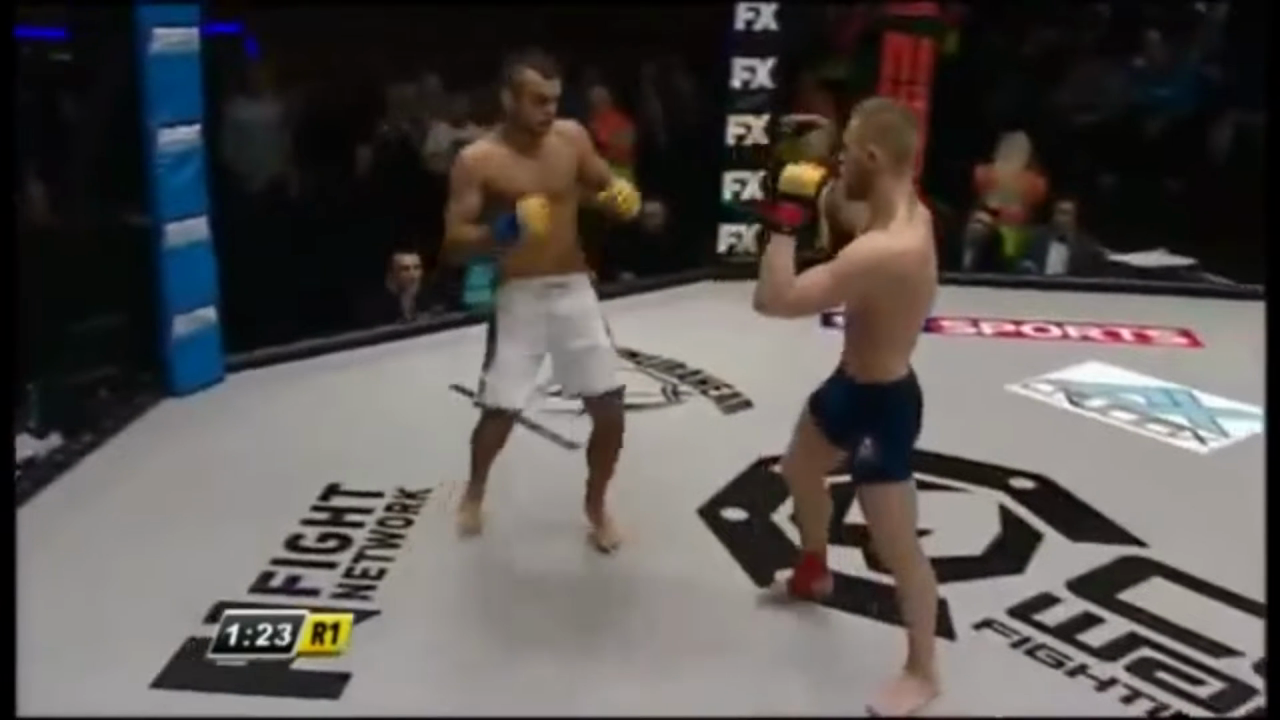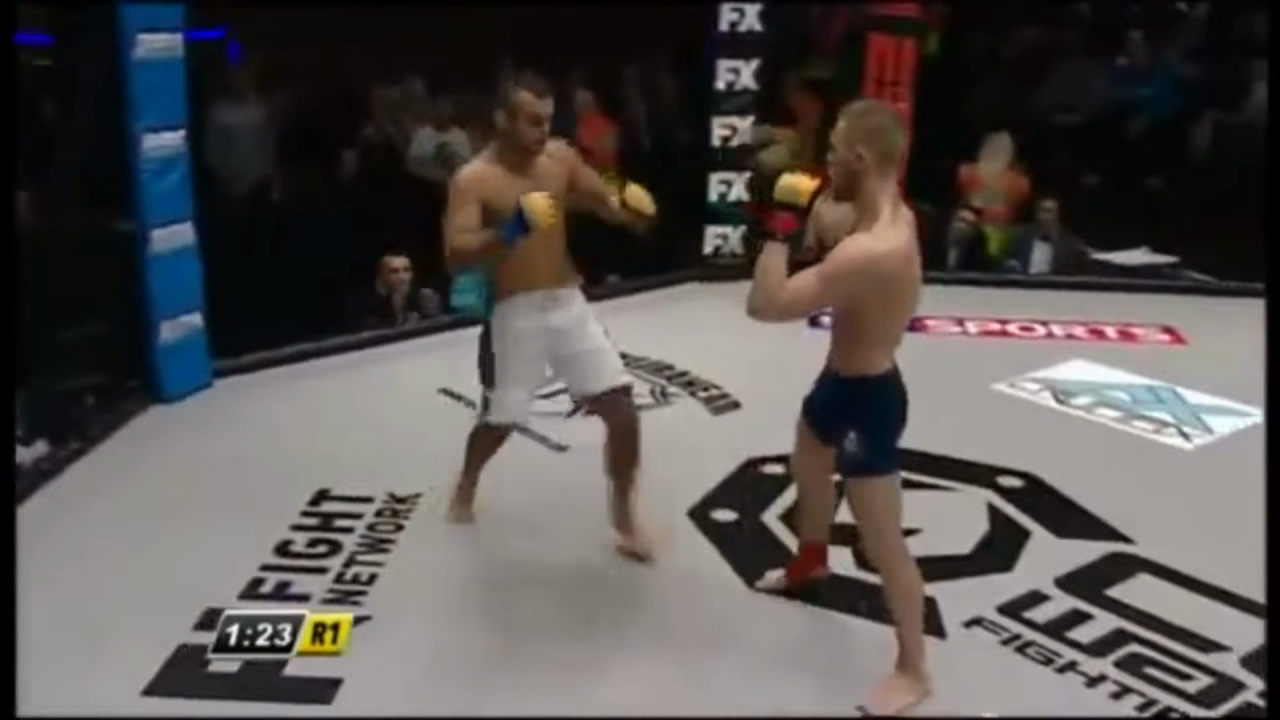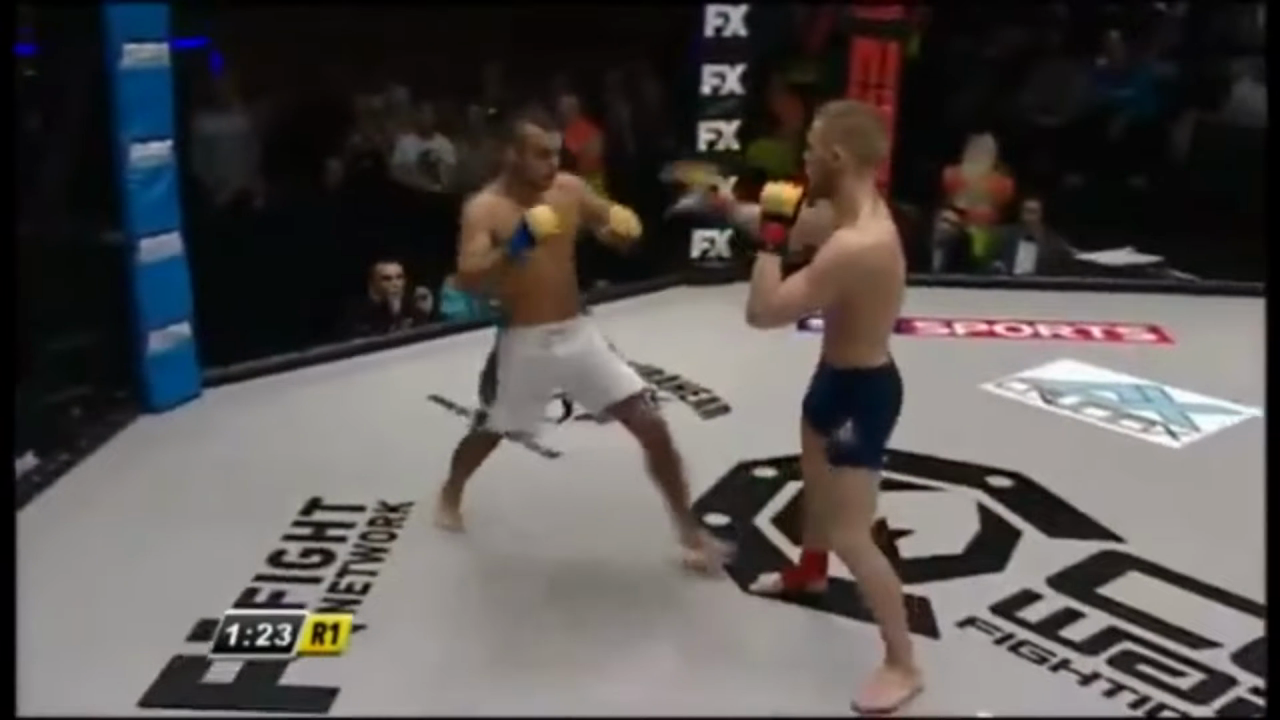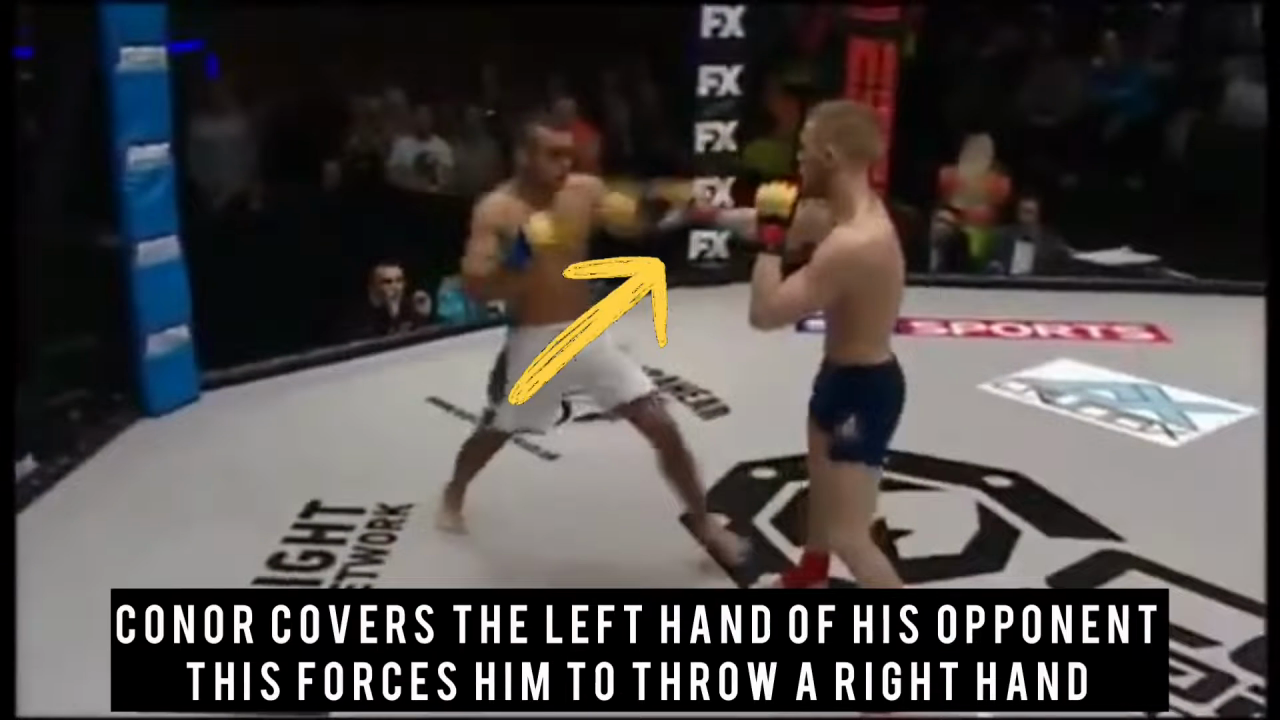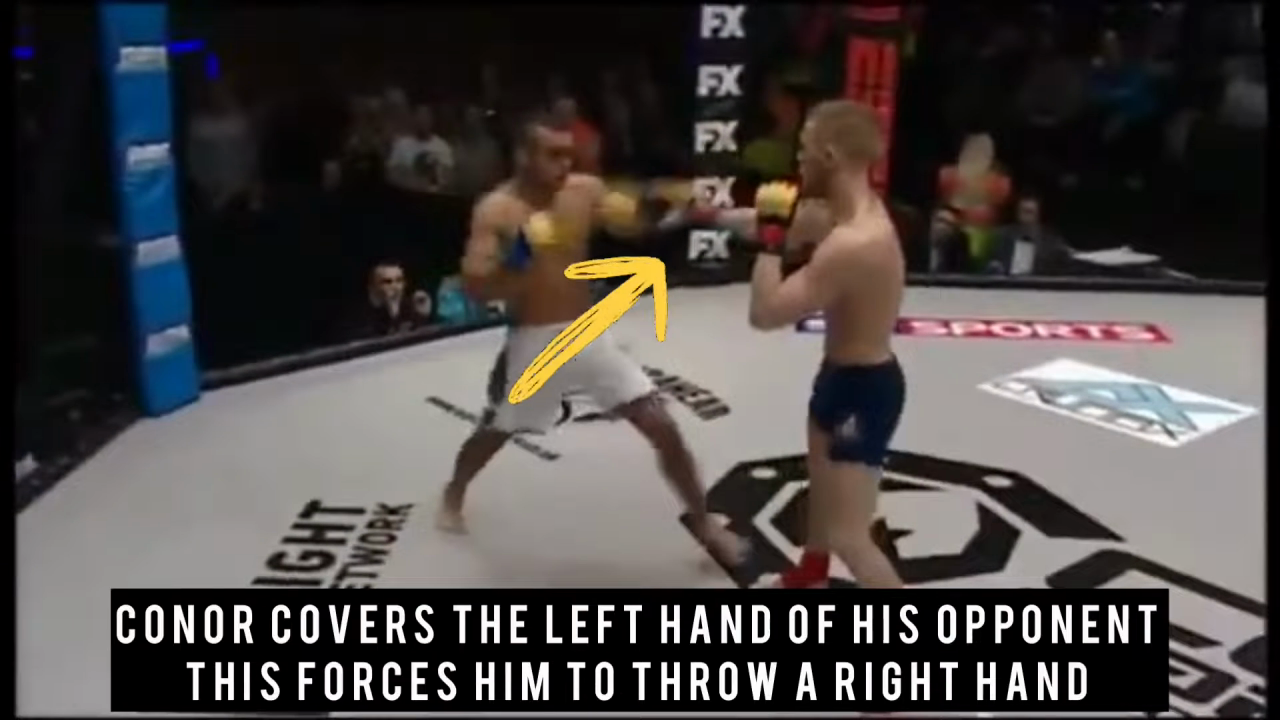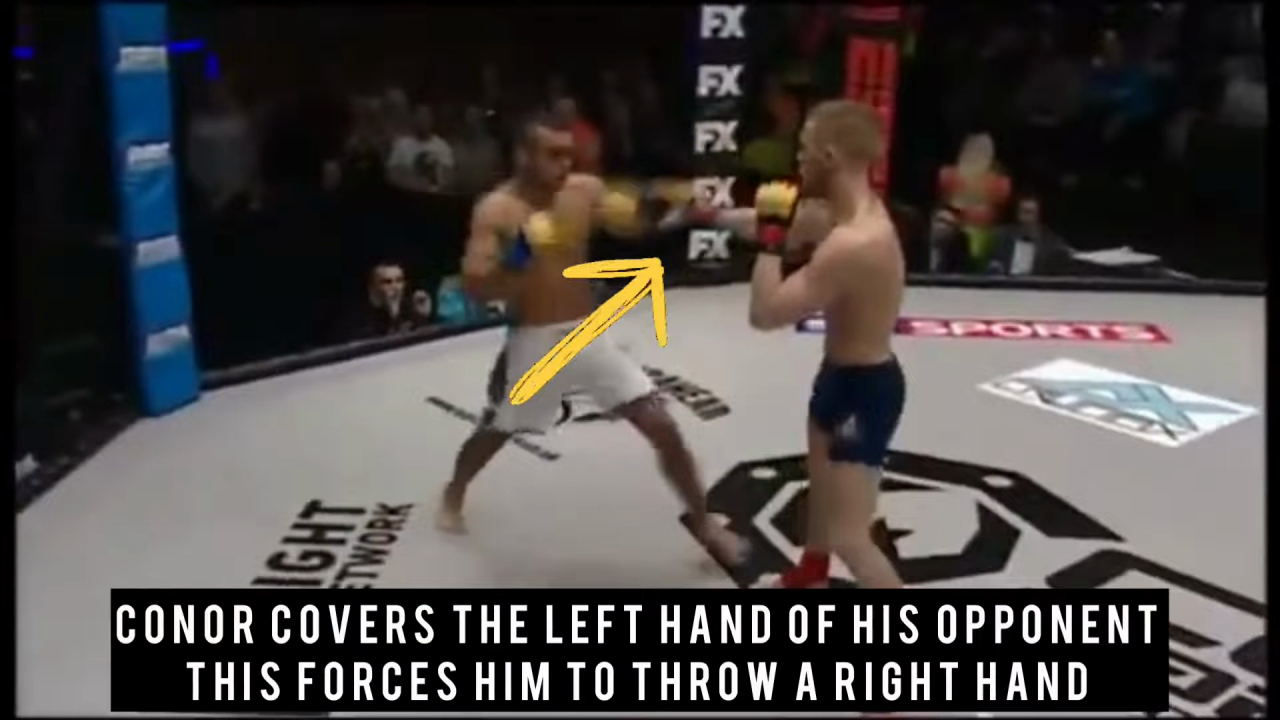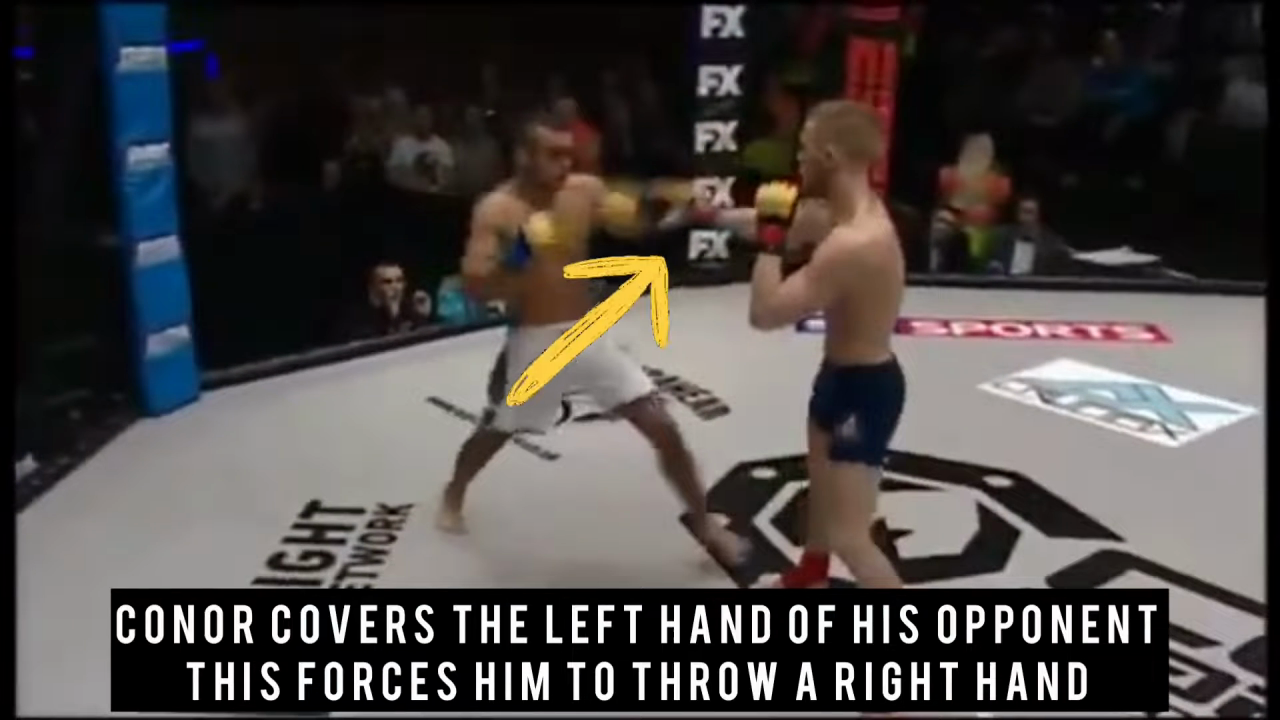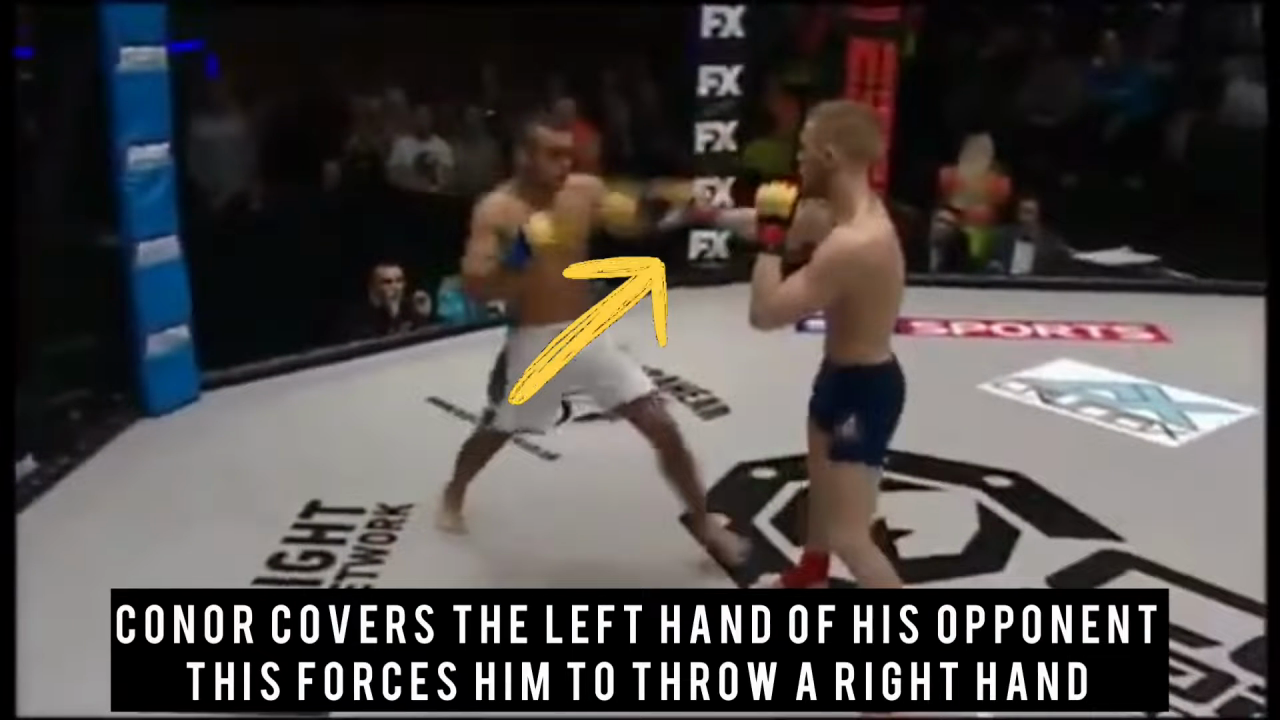
dt=0.5s
person 1, frame 1
left shoulder: (886, 252)
right shoulder: (906, 211)
left elbow: (773, 299)
right elbow: (845, 211)
left wrist: (787, 214)
right wrist: (821, 182)
left hip: (882, 405)
right hip: (851, 383)
left knee: (897, 548)
right knee: (799, 470)
right ankle: (813, 572)
person 1, frame 2
left shoulder: (871, 254)
right shoulder: (891, 214)
left elbow: (765, 305)
left wrist: (782, 223)
right wrist: (799, 214)
left hip: (867, 400)
right hip: (841, 382)
left knee: (883, 543)
right knee: (808, 470)
left ankle: (912, 670)
right ankle: (810, 561)
person 1, frame 3
left shoulder: (858, 246)
right shoulder: (853, 209)
left elbow: (763, 312)
right elbow: (789, 229)
left wrist: (773, 234)
right wrist: (730, 205)
left hip: (861, 392)
right hip: (838, 376)
left knee: (851, 537)
right knee: (816, 479)
left ankle: (902, 665)
right ankle: (809, 571)
person 1, frame 4
left shoulder: (853, 244)
right shoulder: (848, 207)
left elbow: (764, 313)
right elbow: (778, 221)
left wrist: (771, 235)
right wrist: (714, 213)
left hip: (863, 391)
right hip: (842, 375)
left knee: (847, 536)
right knee: (821, 482)
right ankle: (810, 575)
person 1, frame 5
left shoulder: (853, 244)
right shoulder: (849, 208)
left elbow: (765, 313)
right elbow: (777, 223)
left wrist: (770, 234)
right wrist: (712, 213)
left hip: (864, 391)
right hip: (841, 374)
left knee: (847, 537)
right knee: (822, 484)
right ankle: (809, 576)
person 1, frame 6
left shoulder: (853, 244)
right shoulder: (846, 208)
left elbow: (765, 313)
right elbow: (783, 223)
left wrist: (770, 233)
right wrist: (712, 213)
left hip: (864, 390)
right hip: (842, 375)
left knee: (847, 537)
right knee: (821, 484)
right ankle: (809, 576)
person 1, frame 7
left shoulder: (853, 244)
right shoulder: (851, 207)
left elbow: (765, 313)
right elbow: (779, 224)
left wrist: (770, 233)
right wrist: (713, 214)
left hip: (864, 391)
right hip: (842, 374)
left knee: (847, 538)
right knee: (822, 485)
right ankle: (809, 577)
person 1, frame 8
left shoulder: (853, 245)
right shoulder: (846, 208)
left elbow: (765, 313)
right elbow: (778, 222)
left wrist: (772, 233)
right wrist: (712, 214)
left hip: (864, 390)
right hip: (842, 375)
left knee: (849, 538)
right knee: (821, 482)
right ankle: (809, 577)
person 2, frame 1
left shoulder: (572, 137)
right shoulder: (477, 160)
left elbow: (607, 183)
right elbow: (456, 238)
left wrist: (622, 196)
right wrist: (506, 228)
left hip: (575, 292)
right hip: (519, 299)
left knee: (610, 414)
right knee: (498, 416)
left ankle: (596, 508)
right ankle: (475, 493)
person 2, frame 2
left shoulder: (560, 157)
right shoulder: (474, 179)
left elbow: (606, 200)
right elbow: (458, 257)
left wrist: (631, 206)
right wrist: (511, 228)
left hip: (569, 305)
right hip: (516, 314)
left knee: (623, 415)
right knee: (498, 422)
left ankle: (624, 518)
right ankle: (465, 486)
person 2, frame 3
left shoulder: (570, 189)
right shoulder: (483, 209)
left elbow: (617, 224)
right elbow: (470, 281)
left wrist: (623, 227)
right wrist: (517, 245)
left hip: (578, 334)
right hip: (524, 343)
left knee: (652, 426)
right knee: (489, 432)
left ankle: (691, 531)
right ankle: (450, 494)
person 2, frame 4
left shoulder: (585, 190)
right shoulder: (494, 210)
left elbow: (637, 223)
right elbow: (475, 285)
left wrist: (647, 212)
right wrist: (517, 257)
left hip: (589, 334)
right hip: (534, 342)
left knee: (662, 427)
right knee: (495, 431)
left ankle: (704, 523)
right ankle: (453, 496)
person 2, frame 5
left shoulder: (585, 190)
right shoulder: (494, 210)
left elbow: (635, 222)
right elbow: (475, 286)
left wrist: (655, 207)
right wrist: (516, 259)
left hip: (590, 333)
right hip: (534, 342)
left knee: (663, 426)
right knee: (495, 430)
left ankle: (704, 523)
right ankle: (453, 495)
person 2, frame 6
left shoulder: (585, 190)
right shoulder: (495, 210)
left elbow: (636, 221)
right elbow: (475, 285)
right wrist: (515, 261)
left hip: (590, 335)
right hip: (535, 343)
left knee: (662, 427)
right knee: (495, 431)
left ankle: (704, 523)
right ankle: (453, 495)
person 2, frame 7
left shoulder: (585, 190)
right shoulder: (495, 211)
left elbow: (636, 221)
right elbow: (475, 285)
right wrist: (515, 262)
left hip: (590, 335)
right hip: (535, 342)
left knee: (663, 427)
right knee: (495, 431)
left ankle: (704, 523)
right ankle: (453, 495)
person 2, frame 8
left shoulder: (585, 190)
right shoulder: (494, 210)
left elbow: (636, 221)
right elbow: (475, 285)
right wrist: (514, 261)
left hip: (589, 335)
right hip: (534, 342)
left knee: (662, 427)
right knee: (494, 431)
left ankle: (704, 522)
right ankle: (453, 495)
